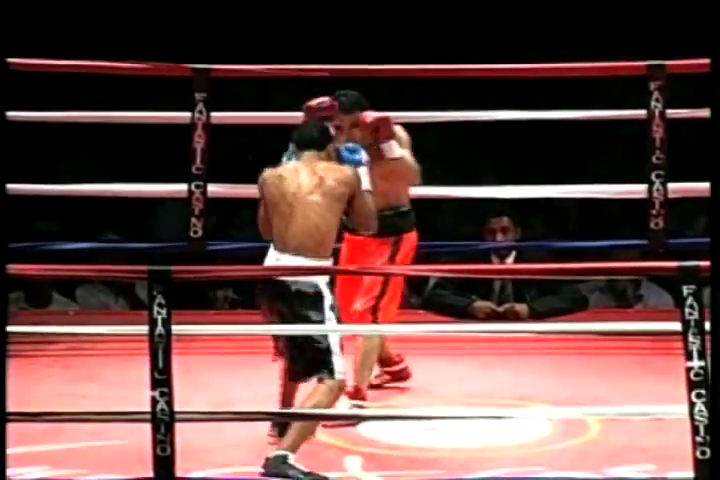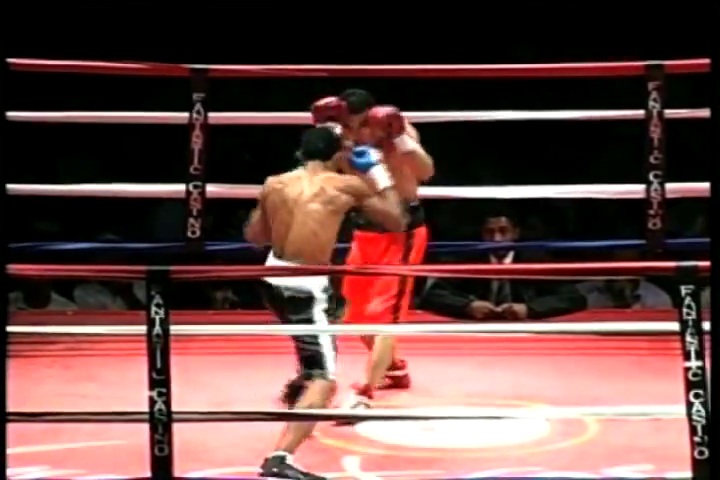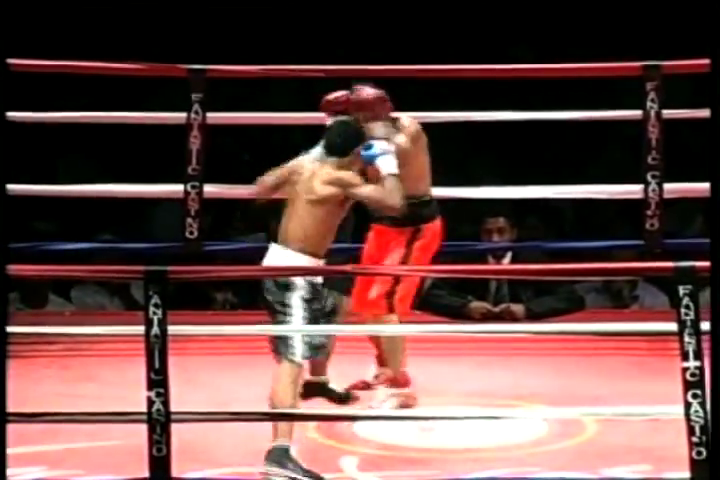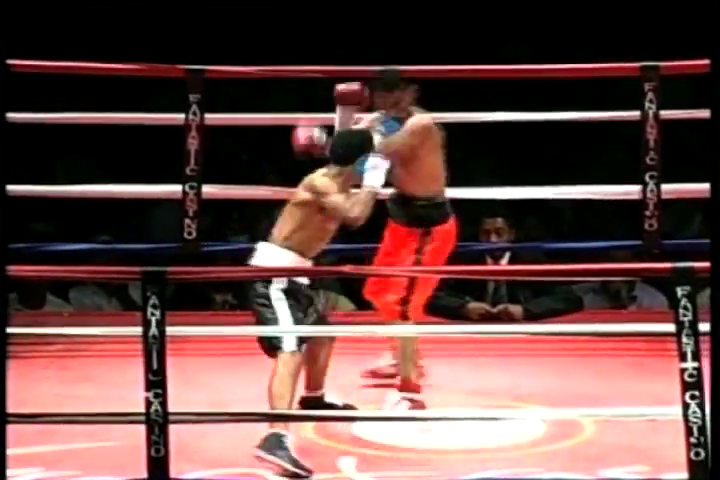
dt=0.1s
person 1, frame 1
left shoulder: (271, 177)
right shoulder: (345, 176)
right elbow: (367, 227)
right wrist: (362, 175)
left hip: (273, 276)
right hip: (309, 283)
left knee: (294, 350)
right knee: (331, 380)
left ankle: (286, 421)
person 1, frame 2
left shoulder: (276, 185)
right shoulder: (347, 186)
left elbow: (255, 238)
right elbow: (397, 223)
right wrist: (382, 177)
left hip: (274, 282)
right hip: (302, 289)
left knee: (312, 352)
right knee: (324, 381)
left ankle: (302, 389)
person 1, frame 3
left shoulder: (304, 166)
right shoulder: (340, 179)
left elbow: (261, 187)
right elbow: (393, 204)
left hip: (280, 266)
right hip: (294, 276)
left knee: (326, 313)
right knee: (291, 360)
person 1, frame 4
left shoulder: (329, 176)
right shoulder: (324, 185)
right elbow: (357, 216)
right wrist: (373, 182)
left hip: (288, 272)
right hip: (272, 274)
left knee: (321, 328)
right knee: (291, 353)
left ankle: (314, 398)
right ankle: (275, 440)
person 2, frame 1
left shoulder: (395, 135)
right shoulder: (339, 138)
left elbow: (412, 179)
left wrist: (387, 141)
left hip: (393, 234)
right hip: (356, 232)
left knee: (369, 312)
right knee: (350, 309)
left ankle: (357, 398)
right ankle: (392, 364)
person 2, frame 2
left shoulder: (402, 131)
right shoulder: (346, 138)
left elbow: (425, 172)
left wrist: (401, 137)
left hip: (405, 230)
right hip: (367, 229)
left knee: (384, 312)
right knee: (358, 308)
left ankle: (365, 396)
right ankle: (394, 369)
person 2, frame 3
left shoulder: (405, 126)
right shoulder: (360, 132)
left elbow: (400, 162)
left wrist: (377, 123)
left hip: (417, 224)
right hip: (384, 222)
left knee: (385, 300)
right knee: (365, 301)
left ankle: (398, 387)
right ankle: (387, 367)
person 2, frame 4
left shoulder: (423, 124)
right shoulder: (382, 121)
left elbow: (384, 152)
right wrist: (344, 113)
left hip: (430, 225)
right hip: (403, 218)
left knee: (401, 304)
right knee: (380, 293)
left ankle: (409, 392)
right ankle: (404, 359)
person 3, frame 1
left shoulder: (536, 263)
right shoulder: (470, 263)
left elbow: (576, 298)
right elbow: (432, 296)
left wrist: (531, 309)
right wrist: (470, 306)
person 3, frame 2
left shoulder: (535, 262)
right shoulder: (469, 263)
left elbow: (575, 298)
right elbow: (430, 296)
left wrist: (529, 309)
right wrist: (467, 306)
person 3, frame 3
left shoulder: (533, 262)
right shoulder: (466, 263)
left elbow: (573, 299)
right elbow: (429, 296)
left wrist: (527, 309)
right wrist: (465, 307)
person 3, frame 4
left shoulder: (531, 262)
right shoulder: (465, 263)
left elbow: (571, 299)
right elbow: (430, 297)
left wrist: (525, 310)
right wrist: (463, 308)
